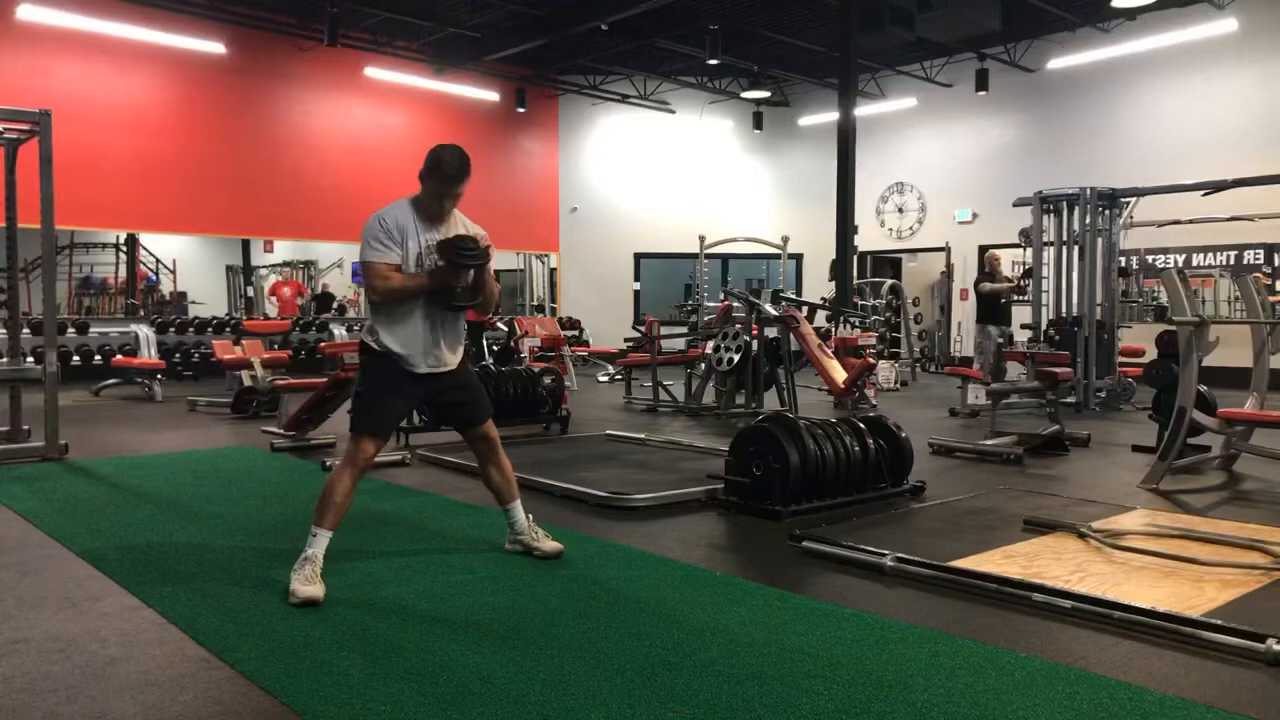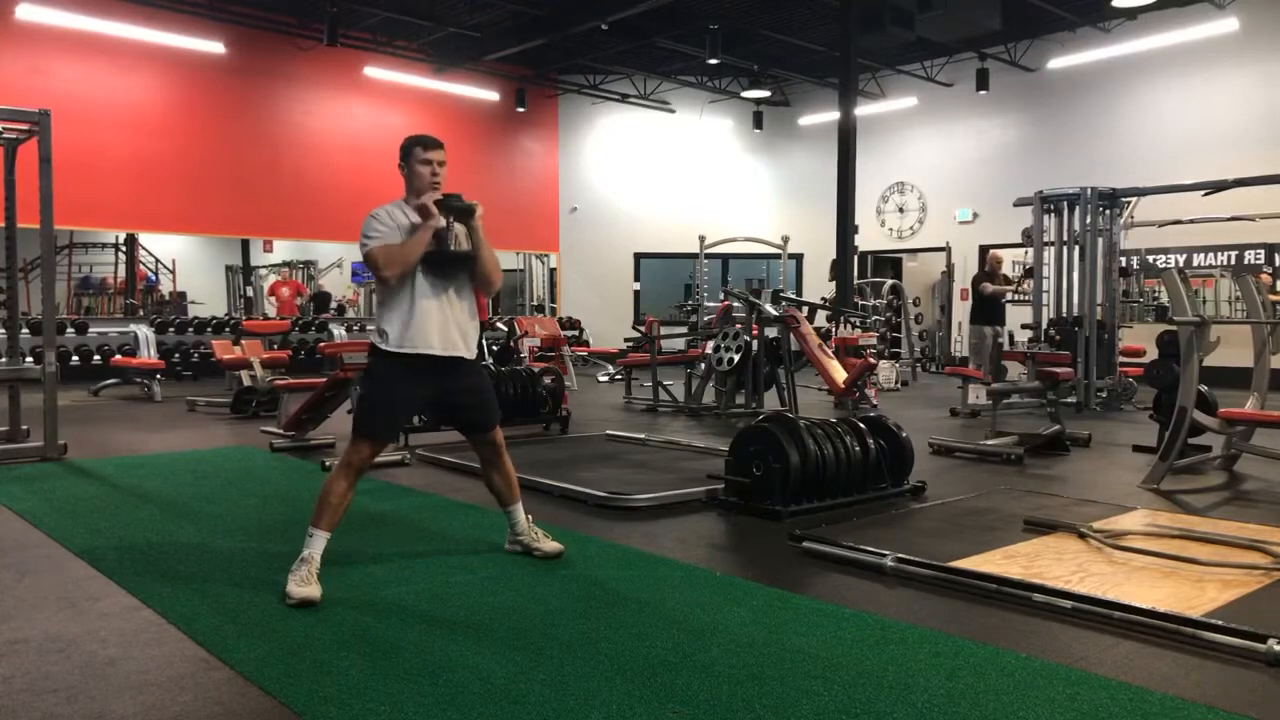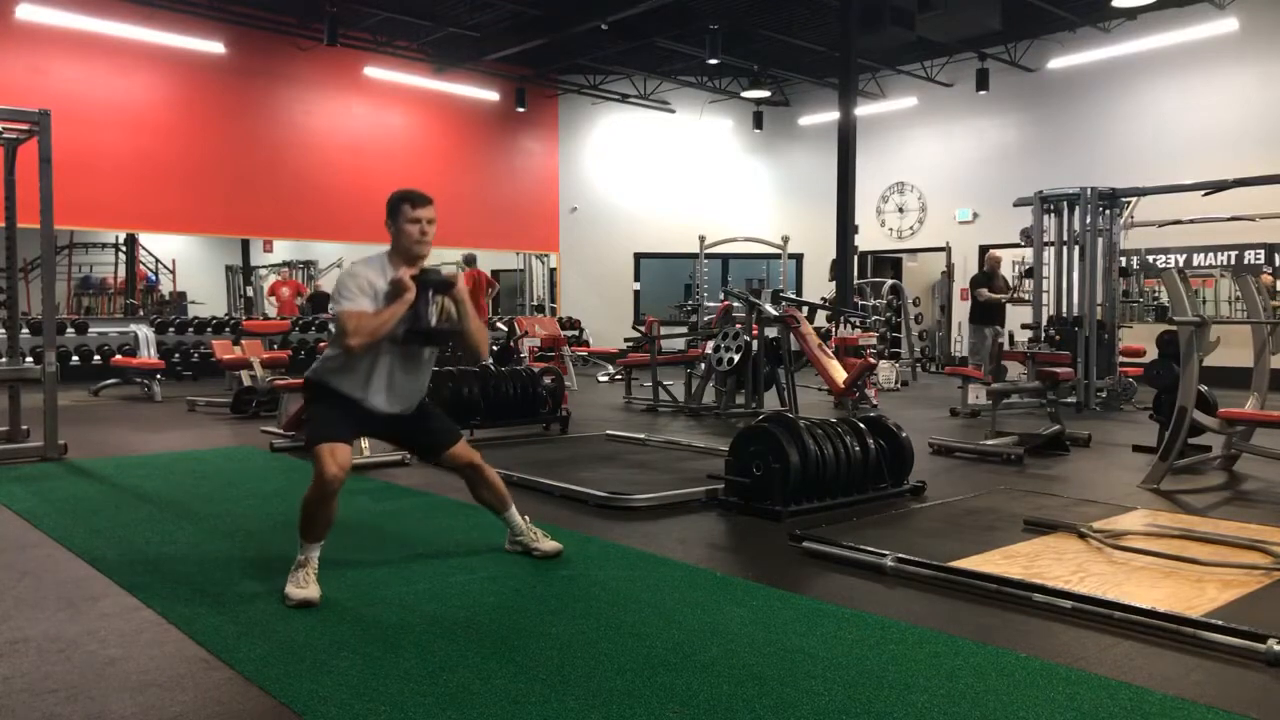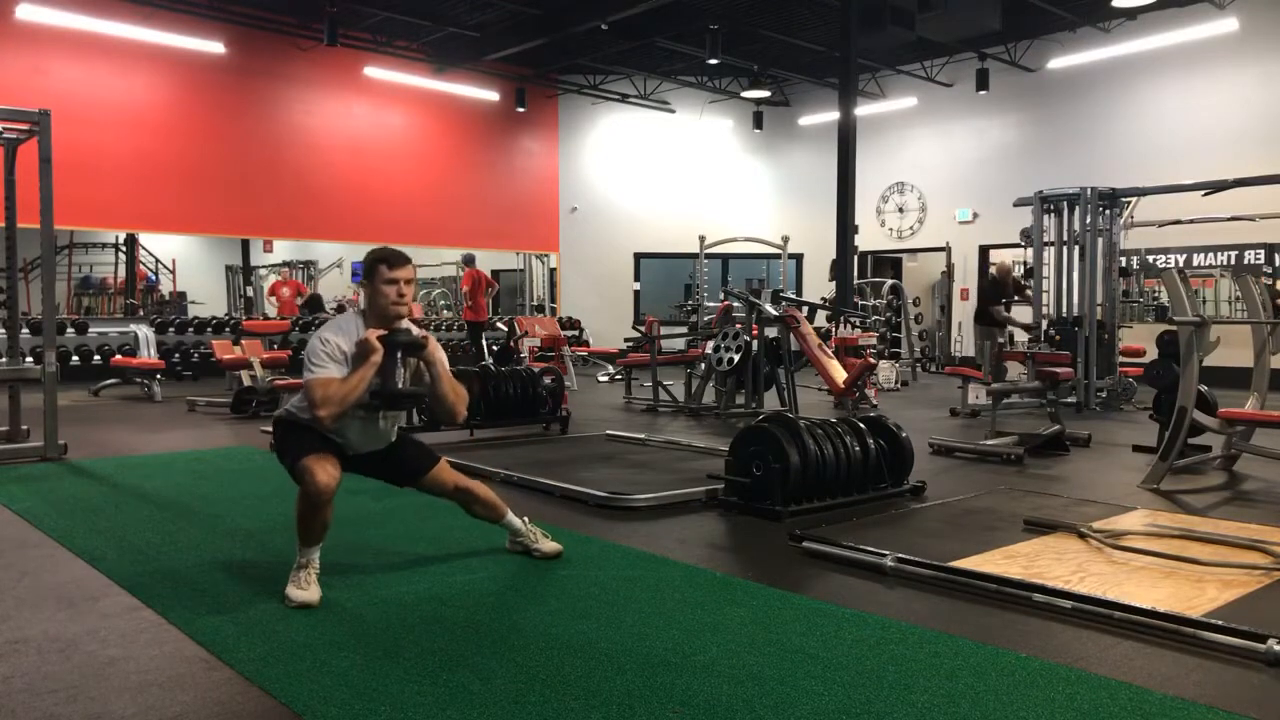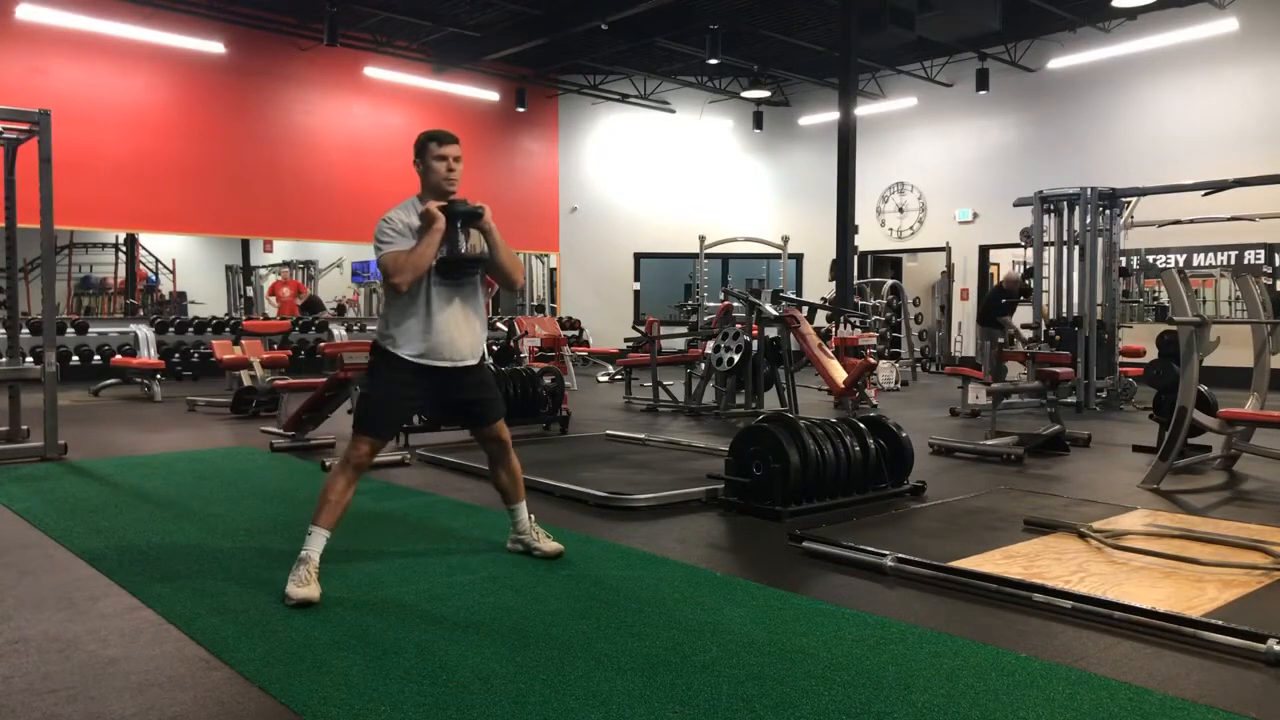
dt=1s
person 1, frame 1
left shoulder: (471, 232)
right shoulder: (388, 220)
left elbow: (486, 306)
right elbow: (377, 288)
left wrist: (482, 265)
right wrist: (439, 276)
left hip: (447, 360)
right hip: (391, 358)
left knee: (487, 440)
right knee: (359, 455)
left ankle: (520, 530)
right ankle: (311, 557)
person 1, frame 2
left shoulder: (459, 224)
right shoulder: (384, 218)
left elbow: (491, 285)
right elbow: (388, 270)
left wrist: (476, 230)
right wrist: (427, 224)
left hip: (459, 357)
right hip: (400, 358)
left knee: (493, 444)
right knee: (358, 456)
left ankle: (520, 530)
right ankle: (309, 558)
person 1, frame 3
right shoulder: (361, 275)
left elbow: (480, 350)
right elbow: (353, 338)
left wrist: (461, 300)
right wrist: (404, 299)
left hip: (404, 401)
right hip: (341, 394)
left knee: (470, 461)
right knee: (331, 472)
left ankle: (519, 531)
right ankle: (306, 561)
person 1, frame 4
left shoulder: (419, 342)
right shoulder: (333, 338)
left elbow: (456, 413)
right elbow: (324, 412)
left wrist: (434, 362)
right wrist: (371, 360)
left hip: (378, 438)
right hip: (309, 430)
left knee: (457, 484)
right knee: (322, 481)
left ankle: (520, 531)
right ankle: (307, 564)
person 1, frame 5
left shoulder: (475, 222)
right shoulder: (398, 220)
left elbow: (514, 282)
right elbow: (400, 279)
left wrist: (489, 230)
right wrist: (434, 228)
left hip: (464, 359)
right hip: (404, 360)
left knee: (500, 442)
right knee: (358, 455)
left ankle: (522, 530)
right ankle: (309, 558)
